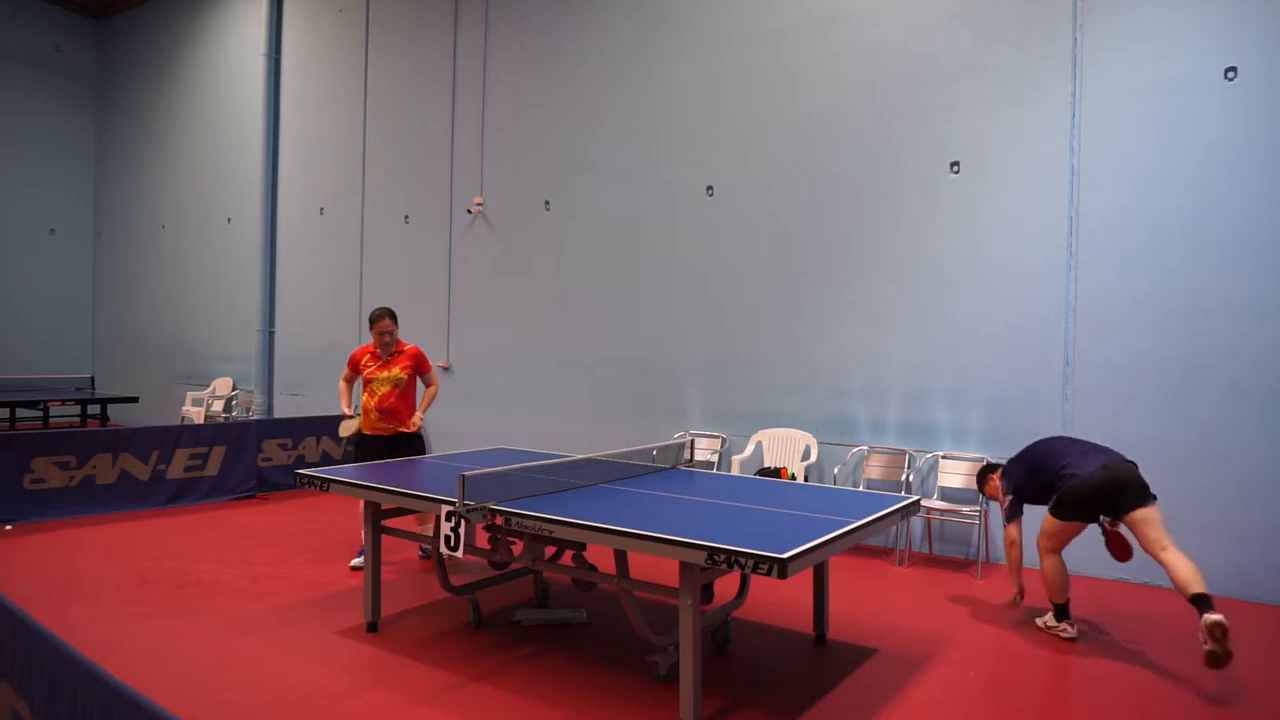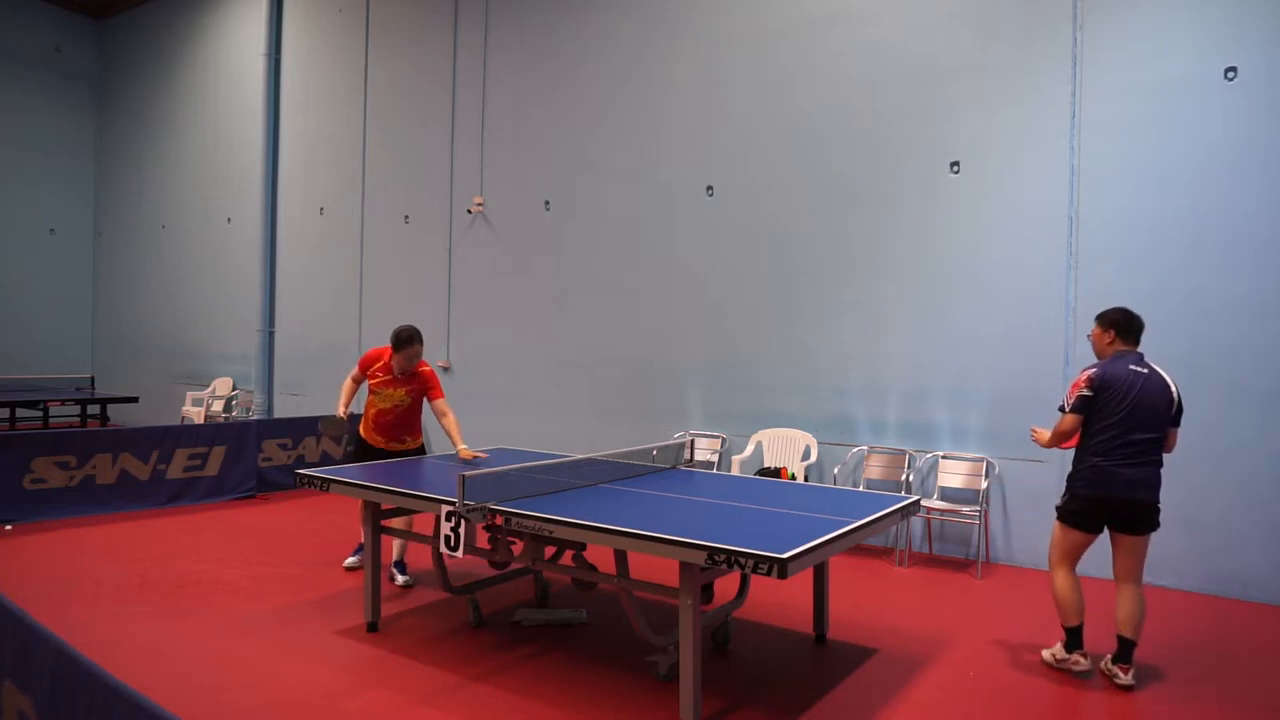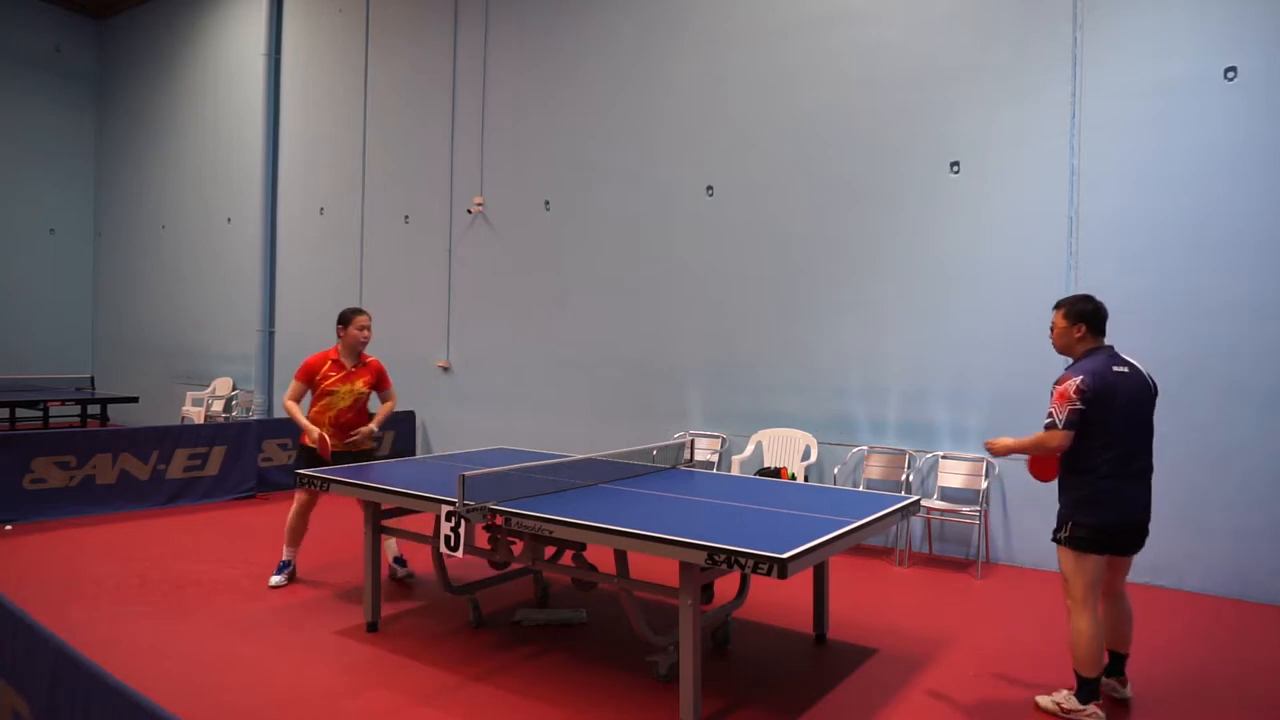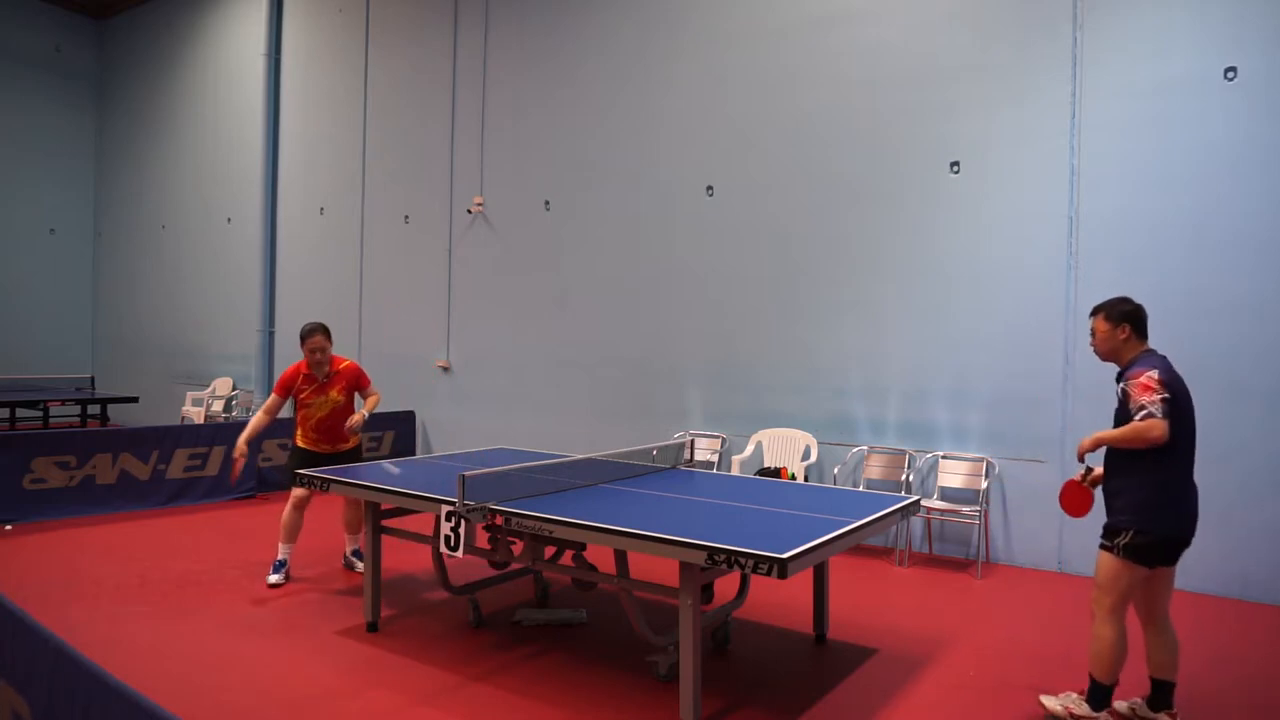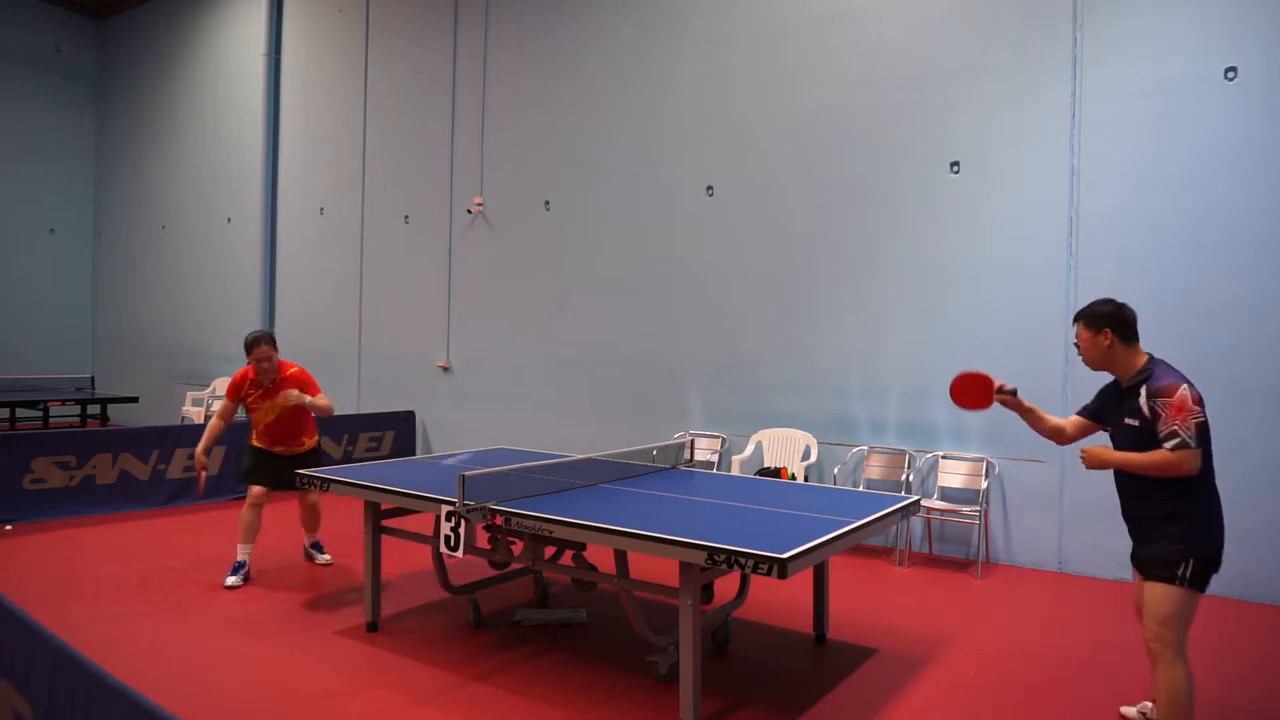
dt=1s
person 1, frame 1
left shoulder: (1009, 483)
right shoulder: (1044, 451)
left elbow: (1013, 538)
left wrist: (1018, 584)
right wrist: (1111, 511)
left hip: (1082, 485)
right hip: (1124, 471)
left knee: (1049, 547)
right knee: (1166, 550)
left ankle: (1061, 620)
right ankle: (1207, 612)
person 1, frame 2
left shoulder: (1096, 375)
right shoulder: (1165, 383)
left elbow: (1068, 427)
right elbow: (1169, 442)
left wrist: (1049, 439)
left hip: (1091, 486)
right hip: (1142, 492)
left knee: (1061, 565)
right knee: (1129, 580)
left ankle: (1073, 649)
right ankle: (1122, 664)
person 1, frame 3
left shoulder: (1077, 379)
right shoulder: (1139, 375)
left elbow: (1057, 442)
left wrist: (1008, 445)
left hip: (1089, 510)
right hip: (1135, 508)
left knee: (1082, 604)
right knee: (1114, 593)
right ankle: (1116, 677)
person 1, frame 4
left shoulder: (1143, 374)
right shoulder: (1157, 372)
left elbow: (1154, 432)
left wrist: (1097, 438)
right wrist: (1102, 474)
left hip: (1143, 517)
right hip: (1167, 516)
left knee: (1105, 610)
right knee: (1154, 614)
person 1, frame 5
left shoulder: (1168, 388)
right shoulder: (1116, 392)
left elbow: (1187, 461)
right elbow: (1067, 429)
left wrist: (1112, 458)
right wrist: (1020, 408)
left hip: (1183, 537)
right hip: (1152, 533)
left knee: (1163, 644)
right knee: (1153, 625)
person 2, frame 1
left shoulder: (413, 354)
right shoulder: (360, 356)
left elbow: (433, 385)
right elbow: (345, 380)
left wrist: (419, 414)
right wrist: (346, 406)
left hip: (406, 433)
right hip: (370, 433)
left ankle: (427, 543)
right ankle: (367, 547)
person 2, frame 2
left shoulder: (426, 375)
right shoulder: (374, 358)
left elbow: (444, 414)
right elbow: (353, 378)
left wrist: (461, 447)
right wrist: (342, 406)
left hip: (406, 447)
right hip: (368, 440)
left ankle: (398, 564)
right ankle: (364, 546)
person 2, frame 3
left shoulder: (374, 367)
right shoulder: (316, 363)
left elbow: (390, 401)
right elbow: (289, 401)
left wrist: (372, 426)
right wrist: (308, 428)
left hip: (356, 447)
right hip: (317, 446)
right knee: (303, 504)
left ankle: (395, 561)
right ankle: (287, 563)
person 2, frame 4
left shoulder: (350, 370)
right shoulder: (292, 376)
left elbow: (372, 396)
right elbow: (267, 412)
left wrist: (362, 414)
right wrist: (244, 439)
left hip: (346, 447)
right hip: (308, 447)
left knee: (354, 498)
right knee: (297, 500)
left ankle: (352, 553)
right ankle: (282, 562)
person 2, frame 5
left shoulder: (297, 375)
right shoulder: (241, 381)
left elbow: (327, 410)
right elbow: (222, 417)
left wrist: (305, 400)
right wrist: (203, 446)
left hip: (304, 448)
right hip: (265, 448)
left knee: (310, 500)
right knee: (254, 498)
left ankle: (312, 545)
right ankle: (242, 564)
